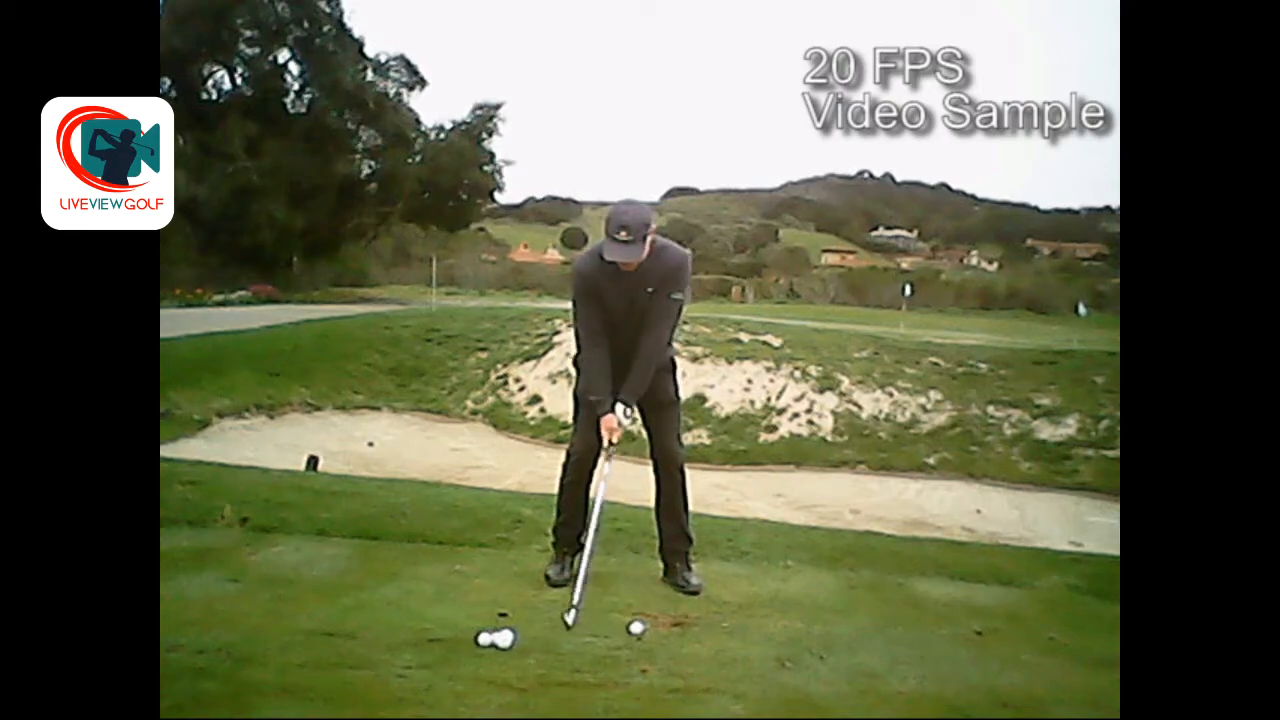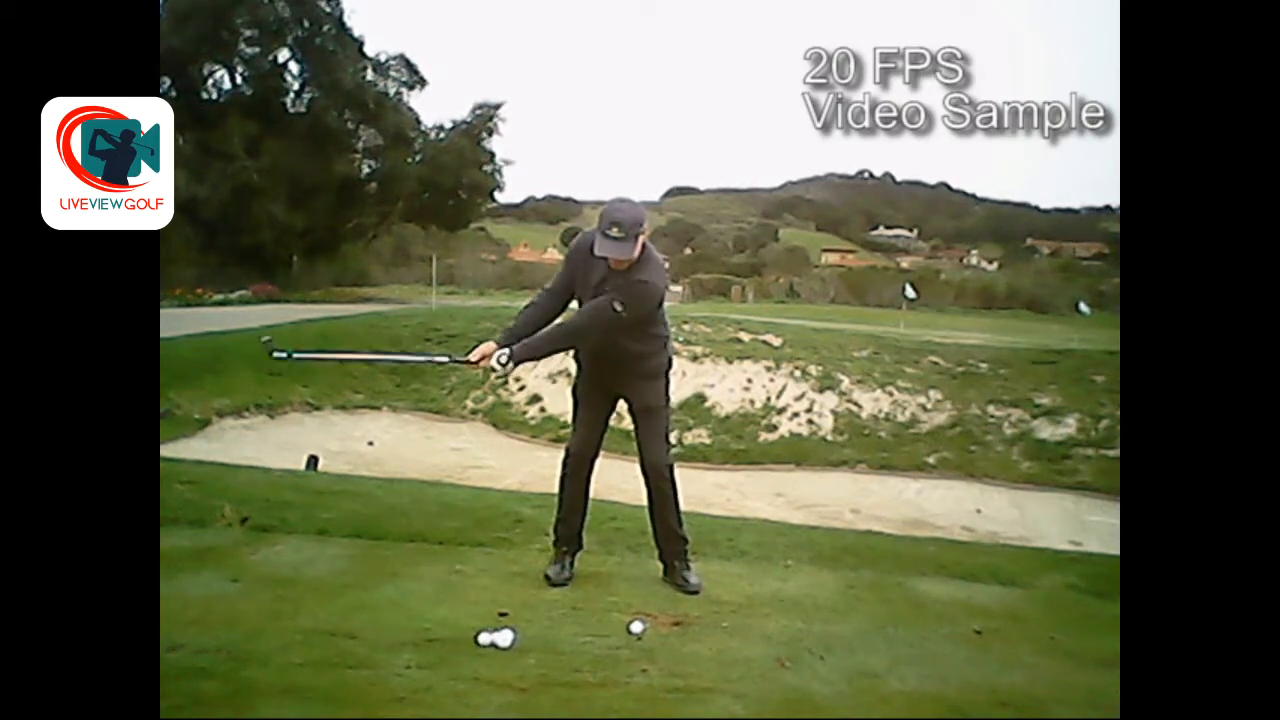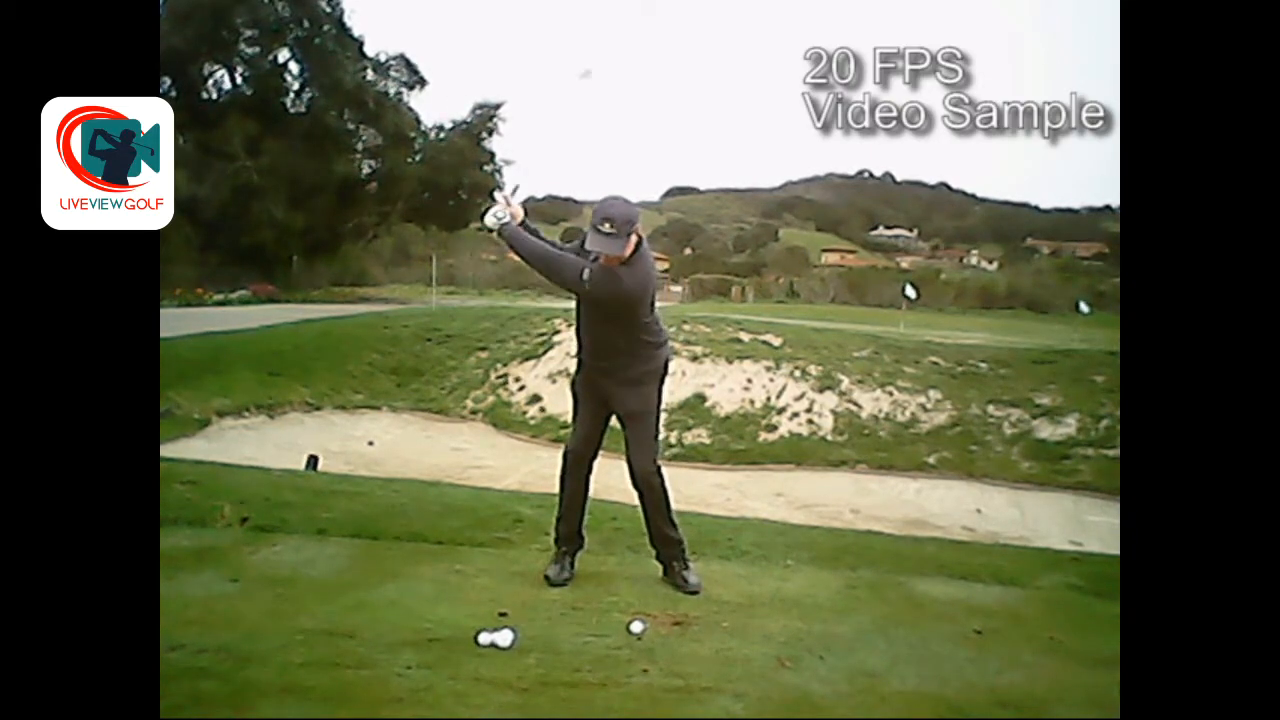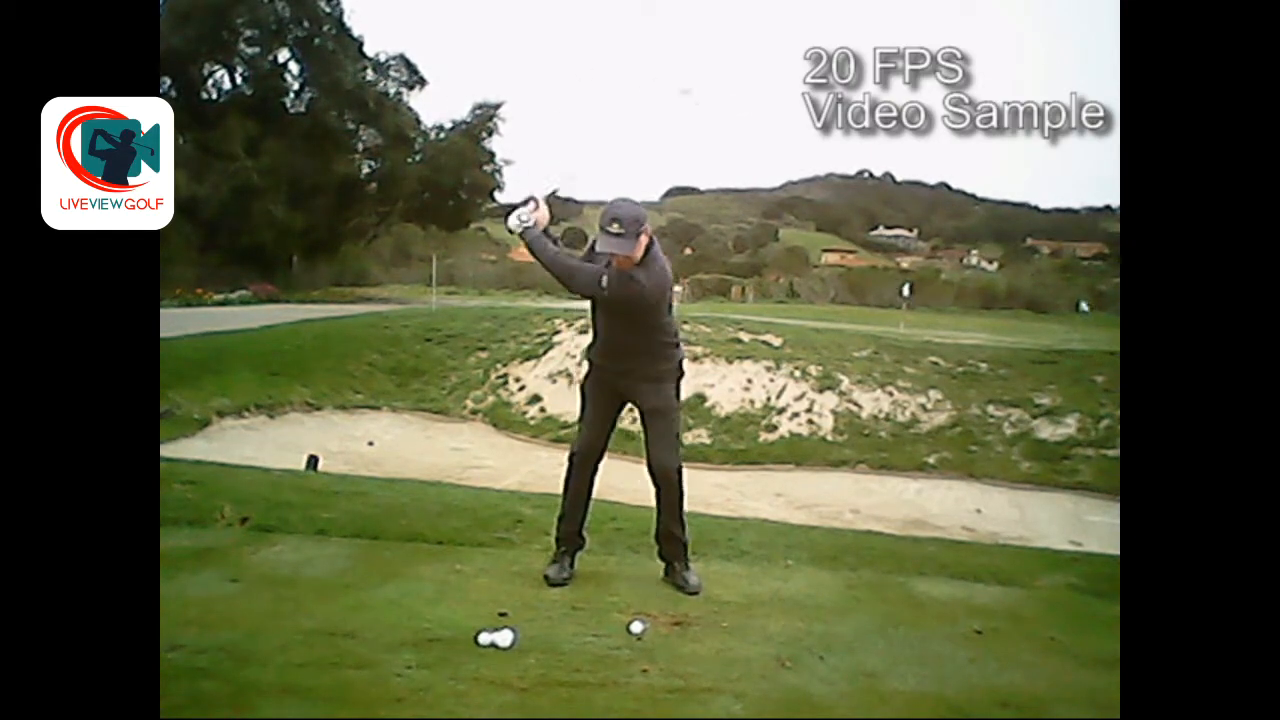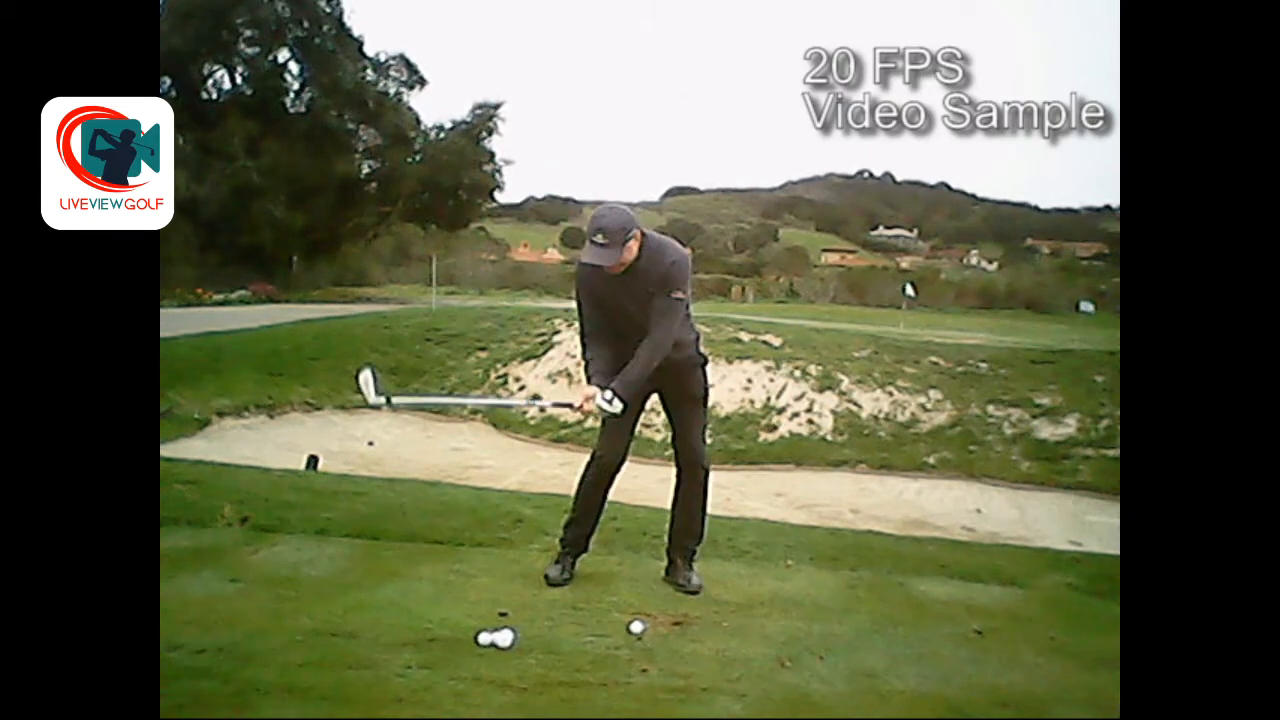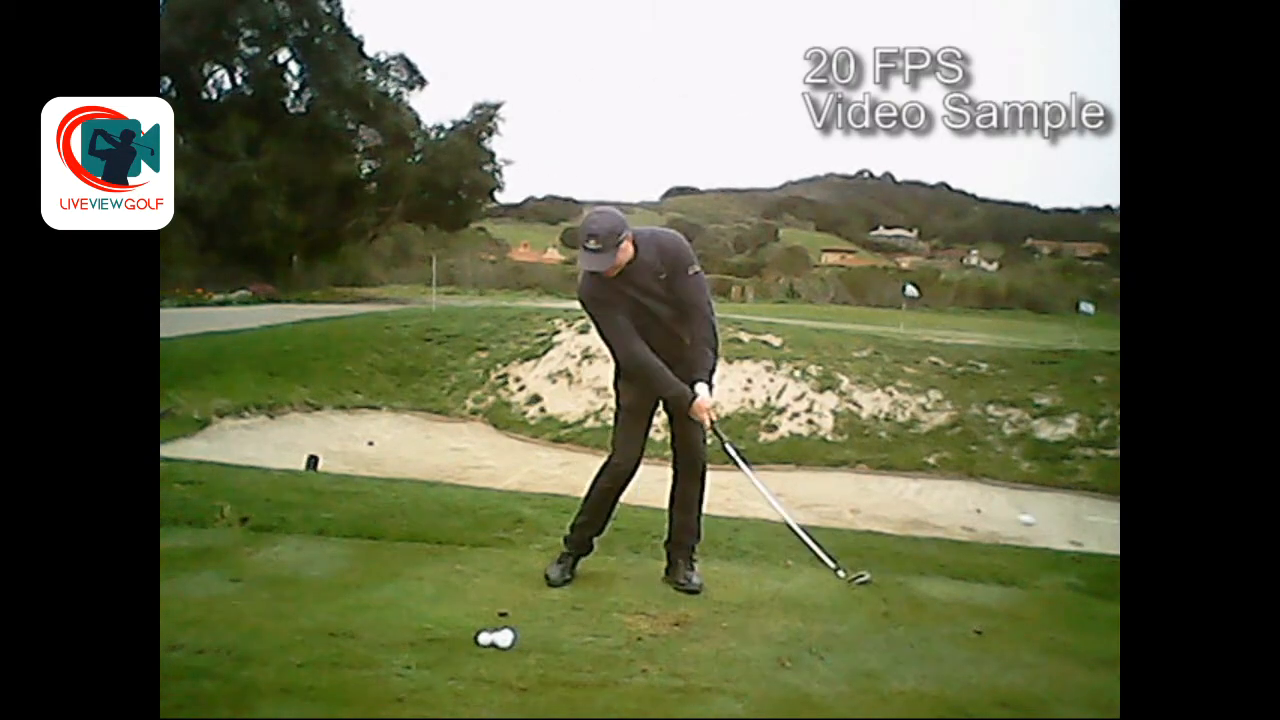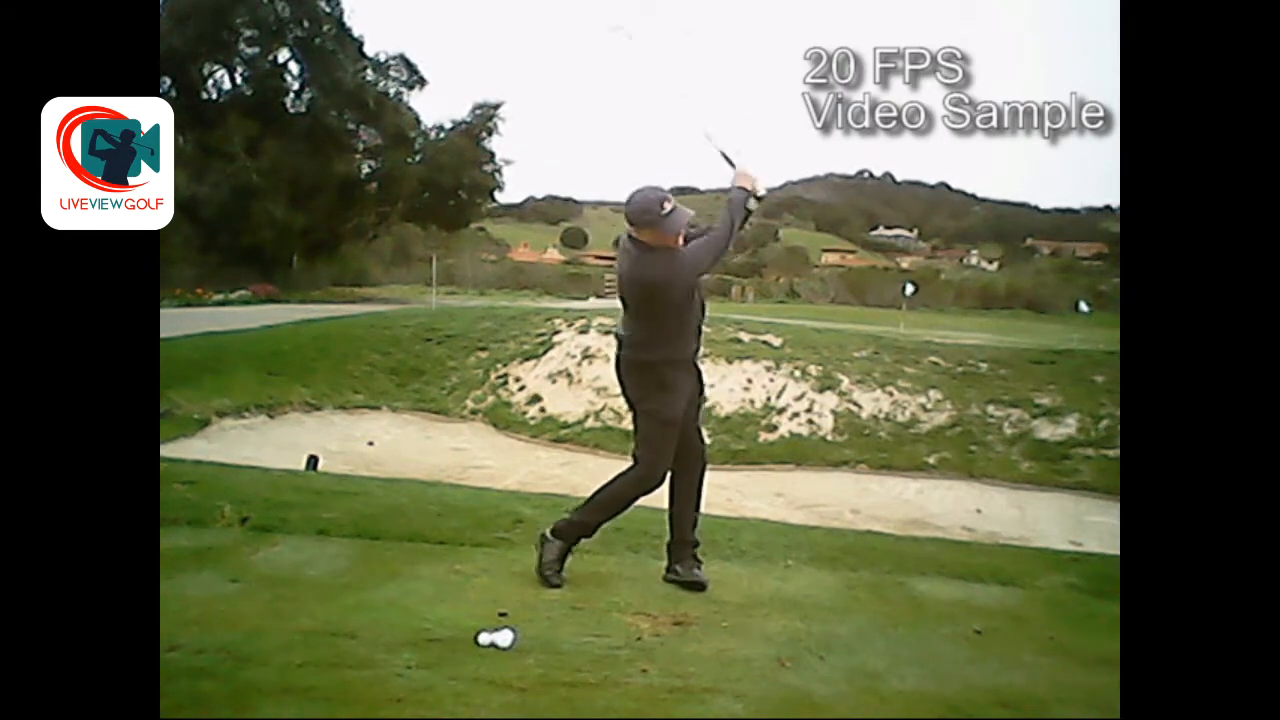
dt=0.7s
person 1, frame 1
left shoulder: (675, 263)
right shoulder: (587, 268)
left elbow: (656, 337)
right elbow: (591, 341)
left wrist: (626, 402)
right wrist: (602, 407)
left hip: (652, 369)
right hip: (600, 368)
left knee: (669, 459)
right knee: (582, 454)
left ankle: (677, 559)
right ankle: (565, 550)
person 1, frame 2
left shoulder: (647, 280)
right shoulder: (584, 247)
left elbow: (581, 327)
right elbow: (552, 298)
left wrist: (514, 354)
right wrist: (503, 341)
left hip: (644, 372)
right hip: (596, 366)
left knee: (657, 463)
right knee: (579, 455)
left ankle: (675, 559)
right ankle: (565, 550)
person 1, frame 3
left shoulder: (625, 282)
right shoulder: (610, 240)
left elbow: (555, 267)
right elbow: (566, 258)
left wrist: (507, 228)
right wrist: (523, 224)
left hip: (637, 376)
right hip: (595, 367)
left knee: (644, 467)
right knee: (577, 456)
left ankle: (674, 559)
right ankle: (566, 549)
person 1, frame 4
left shoulder: (646, 282)
right shoulder: (611, 245)
left elbow: (576, 279)
right elbow: (577, 268)
left wrist: (529, 232)
right wrist: (542, 231)
left hip: (654, 374)
right hip: (607, 366)
left knee: (665, 465)
right knee: (584, 454)
left ankle: (676, 559)
right ankle: (566, 549)
person 1, frame 5
left shoulder: (672, 260)
right shoulder: (590, 270)
left elbow: (661, 337)
right elbow: (596, 334)
left wrist: (619, 390)
right wrist: (597, 381)
left hip: (679, 363)
right hip: (624, 365)
left knee: (693, 461)
right knee: (607, 457)
left ankle: (681, 559)
right ankle: (570, 550)
person 1, frame 6
left shoulder: (670, 246)
right shoulder: (592, 287)
left elbow: (700, 314)
right elbow: (632, 350)
left wrist: (702, 379)
right wrist: (685, 397)
left hip: (687, 363)
right hip: (639, 372)
left knee: (692, 460)
right knee: (622, 462)
left ankle: (680, 558)
right ankle: (574, 549)
person 1, frame 7
left shoulder: (648, 235)
right shoulder: (656, 271)
left elbow: (708, 239)
right elbow: (716, 240)
left wrist: (741, 199)
right wrist: (741, 195)
left hip: (677, 365)
right hip: (654, 375)
left knee: (692, 458)
right knee: (651, 468)
left ankle: (682, 557)
right ankle: (563, 536)
